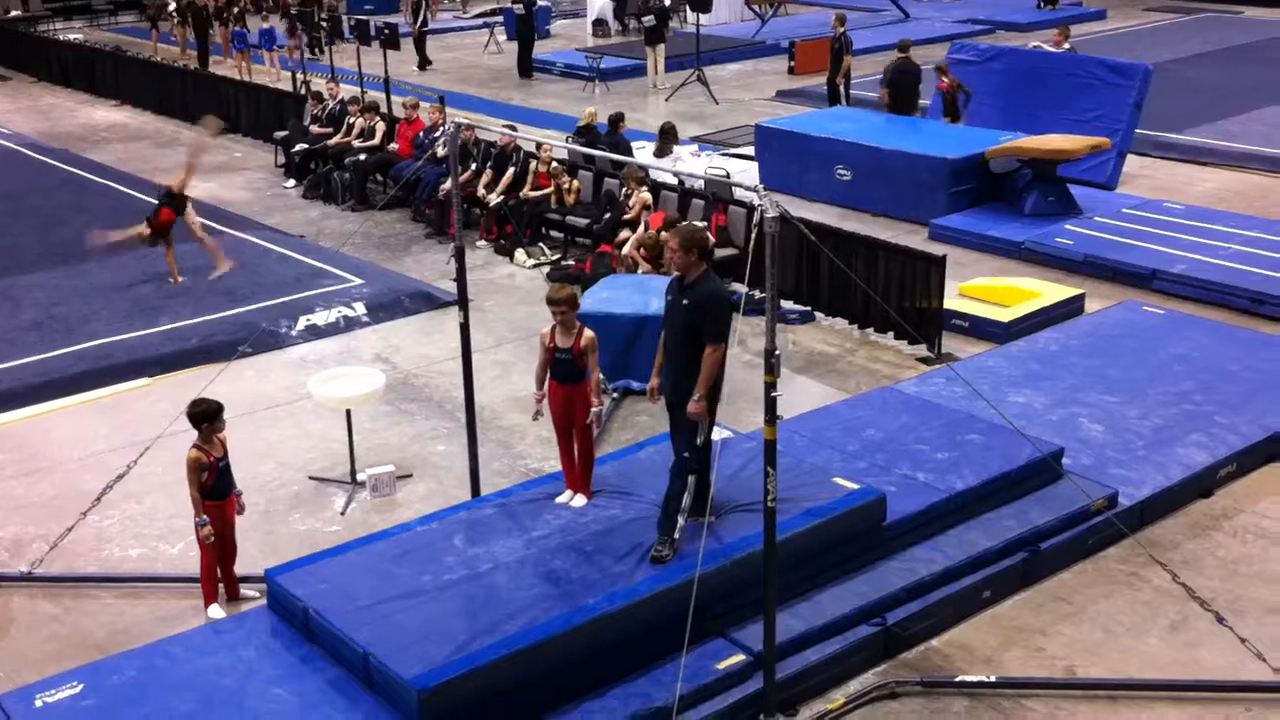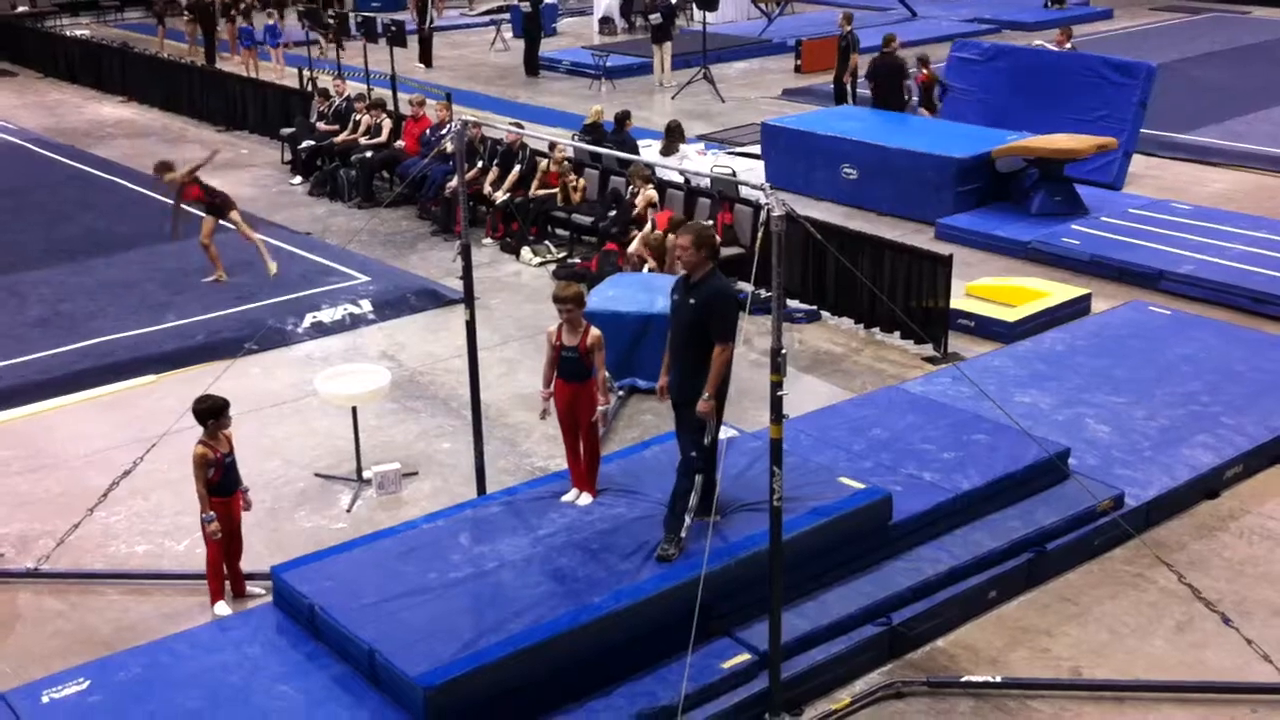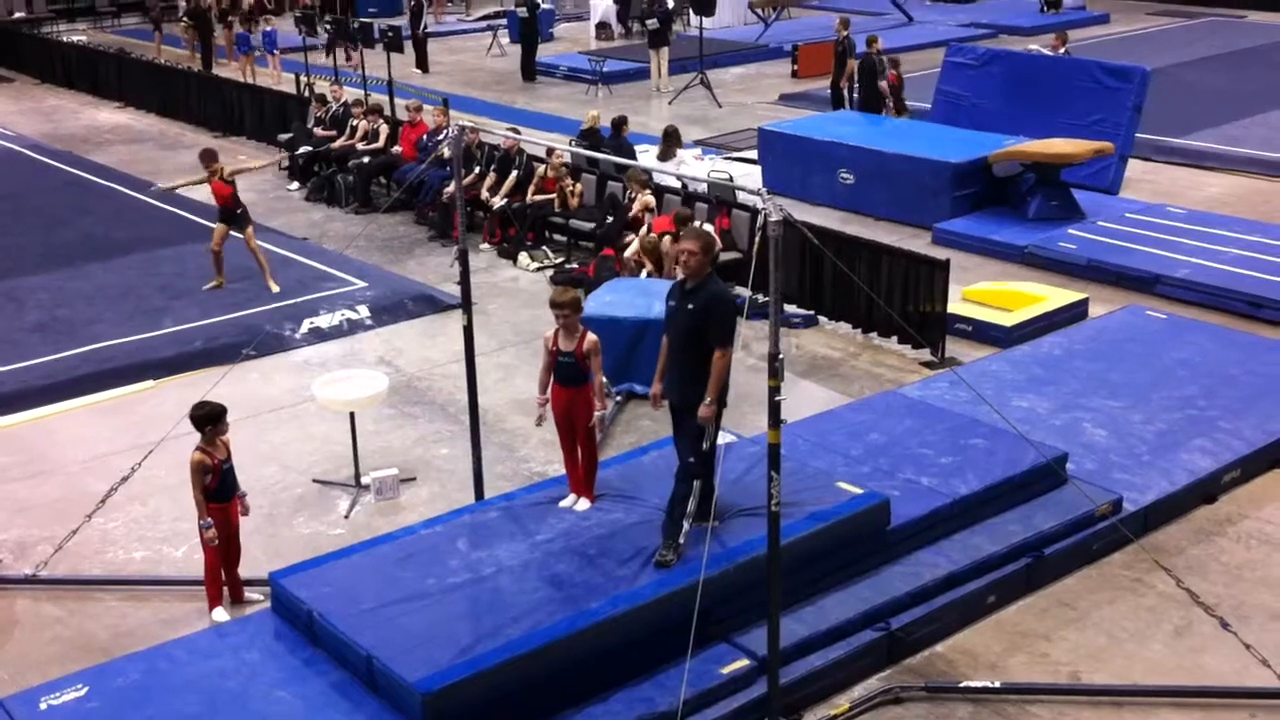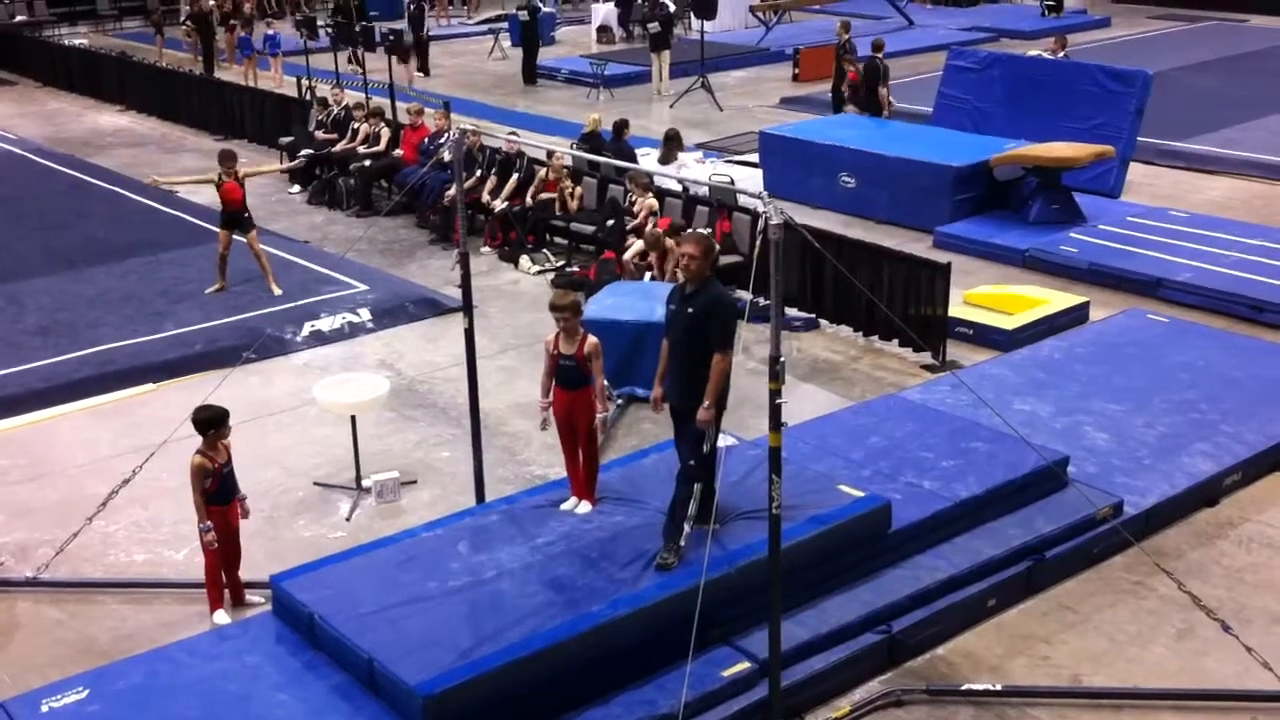
dt=0.4s
person 1, frame 1
left shoulder: (713, 294)
right shoulder: (675, 285)
left elbow: (715, 349)
left wrist: (700, 396)
right wrist: (657, 373)
left hip: (695, 392)
right hip: (674, 386)
left knee: (685, 461)
right knee: (692, 452)
left ankle: (668, 533)
right ankle: (699, 506)
person 1, frame 2
left shoulder: (720, 293)
right shoulder: (681, 284)
left elbow: (723, 348)
left wrist: (709, 395)
right wrist: (665, 373)
left hip: (703, 391)
right hip: (681, 386)
left knee: (692, 460)
right knee: (696, 452)
left ankle: (674, 532)
right ankle: (705, 506)
person 1, frame 3
left shoulder: (719, 297)
right shoulder: (676, 290)
left elbow: (722, 352)
left wrist: (710, 400)
right wrist: (659, 379)
left hip: (702, 396)
right hip: (678, 391)
left knee: (691, 466)
right knee: (693, 457)
left ankle: (673, 537)
right ankle: (703, 511)
person 1, frame 4
left shoulder: (719, 300)
right shoulder: (676, 293)
left elbow: (722, 355)
left wrist: (709, 404)
right wrist: (659, 383)
left hip: (702, 399)
right hip: (679, 393)
left knee: (690, 469)
right knee: (695, 460)
left ankle: (673, 540)
right ankle: (704, 513)
person 2, frame 1
left shoulder: (587, 337)
right shoulder: (546, 335)
left elbow: (594, 372)
right elbow: (542, 368)
left wrist: (596, 404)
right wrist: (538, 398)
left hip: (580, 392)
right hip: (557, 392)
left knee: (584, 442)
right knee: (564, 442)
left ankle: (583, 489)
right ankle: (571, 486)
person 2, frame 2
left shoulder: (593, 336)
right shoulder: (553, 333)
left elbow: (600, 371)
right elbow: (549, 366)
left wrist: (602, 403)
right wrist: (546, 397)
left hip: (585, 391)
right hip: (563, 391)
left knee: (589, 441)
right knee: (570, 440)
left ankle: (589, 488)
right ankle: (576, 485)
person 2, frame 3
left shoulder: (590, 341)
right shoulder: (550, 338)
left elbow: (597, 376)
right elbow: (546, 371)
left wrist: (600, 408)
right wrist: (541, 403)
left hip: (582, 397)
right hip: (560, 396)
left knee: (587, 446)
right knee: (567, 446)
left ankle: (587, 493)
right ankle: (574, 490)
person 2, frame 4
left shoulder: (590, 344)
right shoulder: (551, 342)
left elbow: (598, 379)
right elbow: (547, 375)
left wrist: (601, 411)
right wrist: (544, 407)
left hip: (584, 399)
right hip: (561, 399)
left knee: (588, 449)
right knee: (568, 449)
left ankle: (588, 496)
right ankle: (575, 493)
person 3, frame 1
left shoulder: (221, 440)
right shoulder: (196, 456)
right elbow: (194, 491)
left wrist: (237, 495)
right wrist: (202, 522)
left hip: (227, 503)
right hip: (210, 509)
left knee: (229, 551)
right knee: (211, 557)
left ankle: (233, 591)
right ankle: (211, 602)
person 3, frame 2
left shoulder: (227, 436)
right shoulder: (202, 452)
right elbow: (201, 487)
left wrist: (243, 491)
right wrist: (209, 518)
left hip: (233, 500)
right hip: (216, 505)
left knee: (235, 547)
right knee: (216, 553)
left ankle: (239, 587)
right ankle: (217, 599)
person 3, frame 3
left shoulder: (224, 442)
right shoulder: (199, 458)
right elbow: (198, 493)
left wrist: (241, 496)
right wrist: (206, 524)
left hip: (230, 506)
right hip: (213, 511)
left knee: (233, 553)
right knee: (215, 559)
left ankle: (237, 593)
right ankle: (216, 605)
person 3, frame 4
left shoulder: (225, 445)
right shoulder: (200, 462)
right elbow: (197, 496)
left wrist: (241, 499)
right wrist: (205, 527)
left hip: (230, 508)
right hip: (213, 514)
left knee: (233, 556)
right knee: (215, 562)
left ankle: (238, 596)
right ankle: (217, 607)
